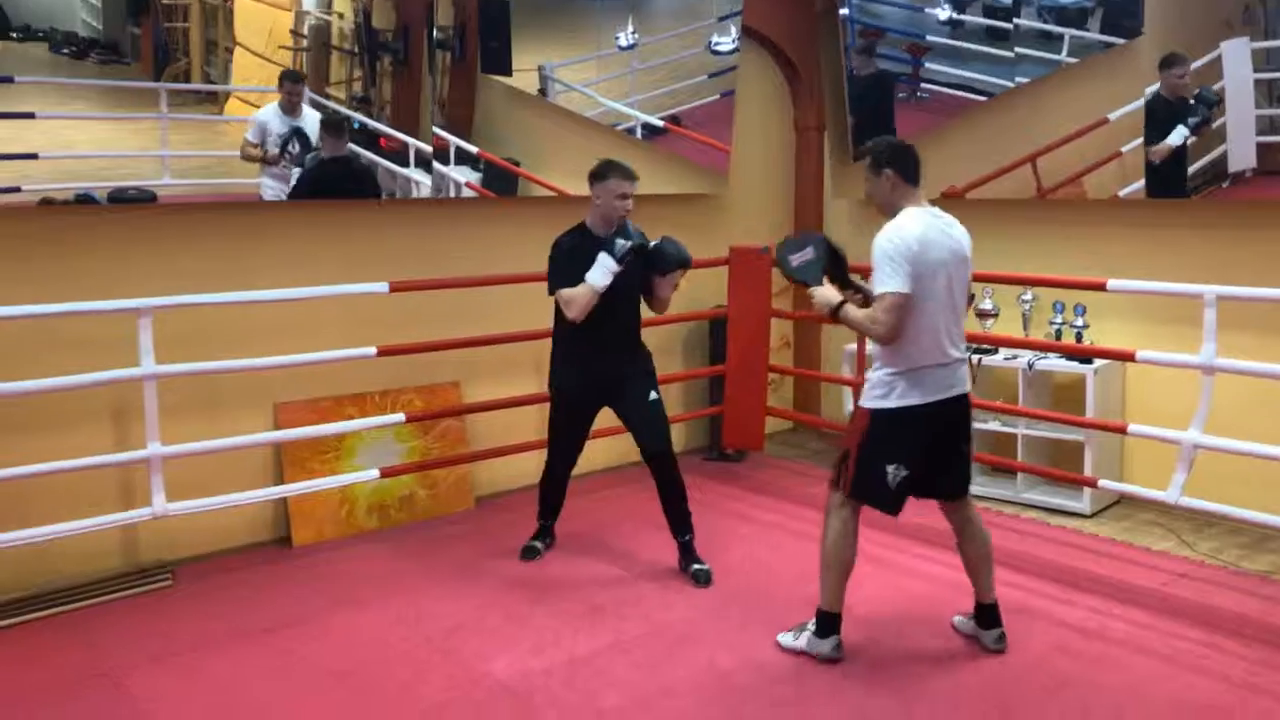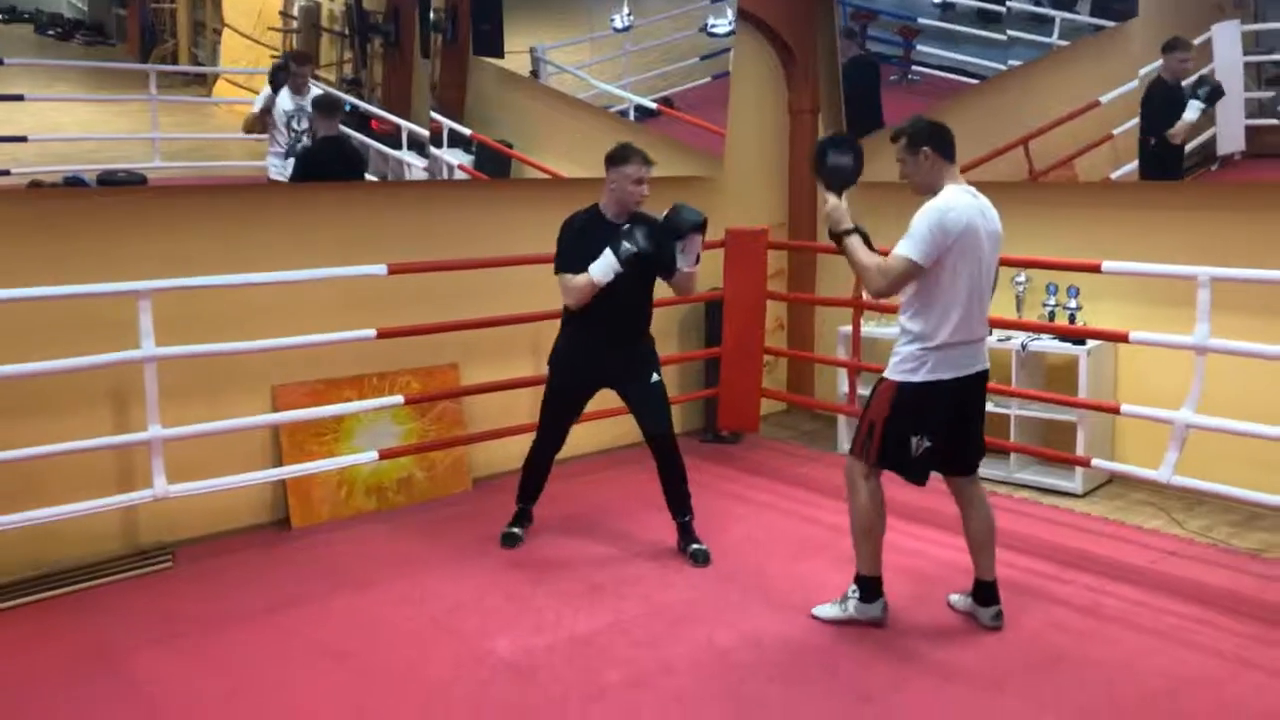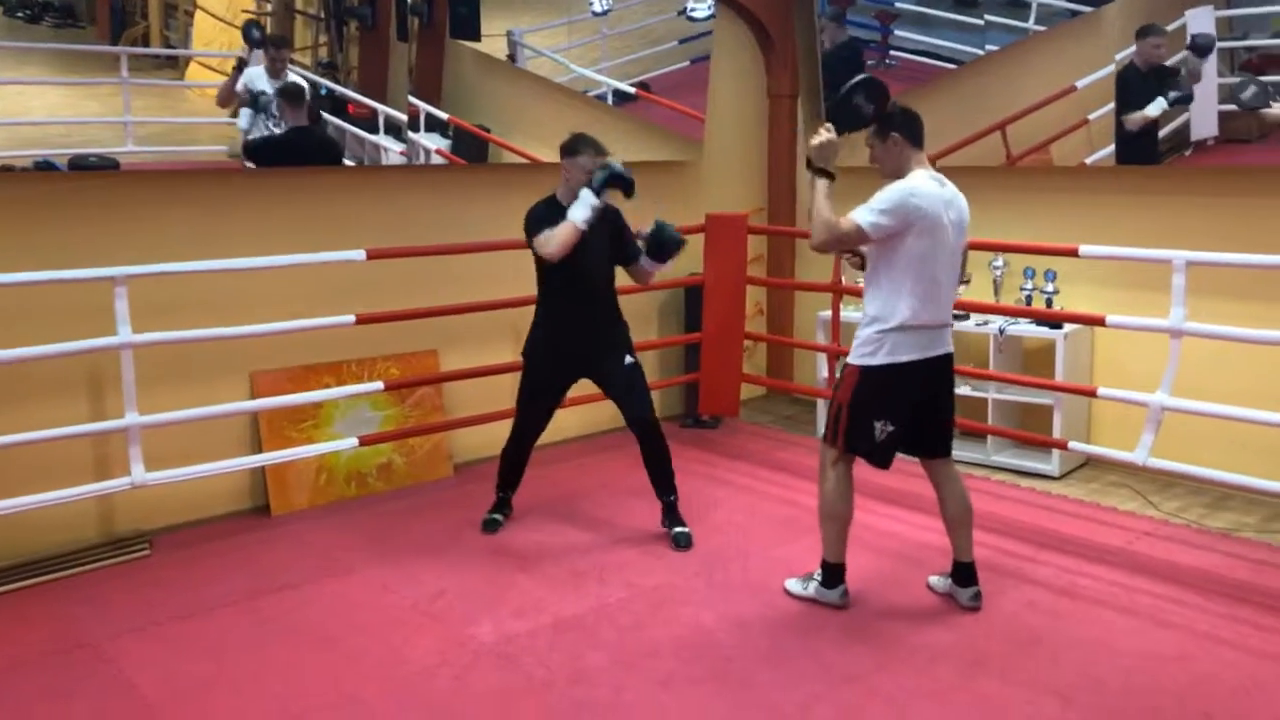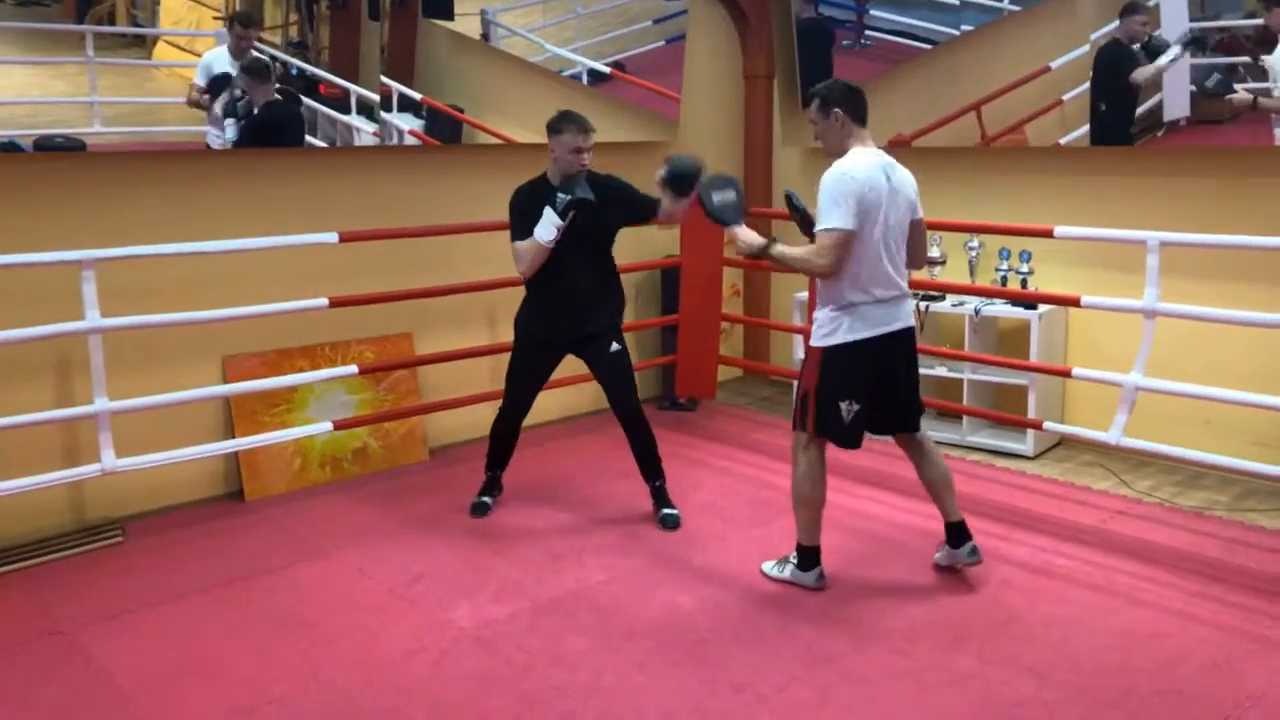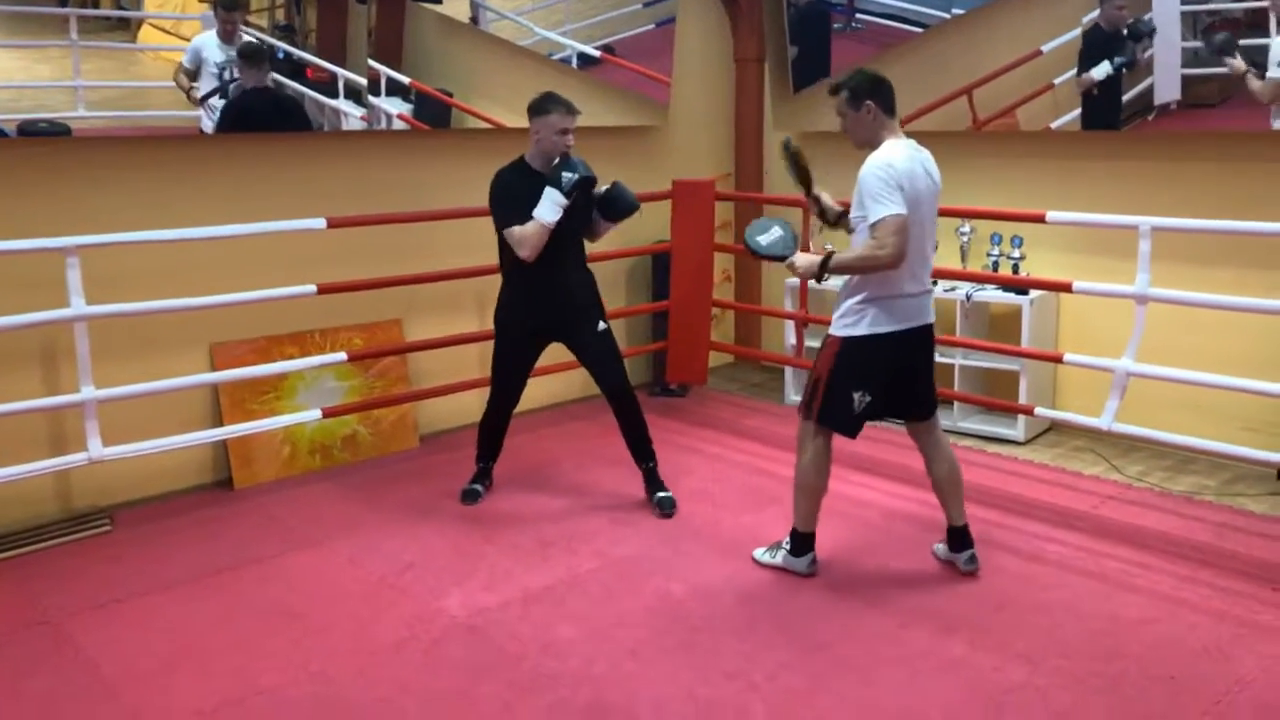
dt=0.3s
person 1, frame 1
left shoulder: (896, 237)
right shoulder: (955, 232)
left elbow: (884, 329)
left wrist: (836, 305)
left hip: (897, 398)
right hip: (951, 391)
left knee: (842, 502)
right knee: (958, 504)
left ankle: (825, 629)
right ankle: (987, 620)
person 1, frame 2
left shoulder: (939, 212)
right shoulder: (985, 211)
left elbow: (881, 284)
left wrist: (845, 228)
right wrist: (897, 264)
left hip: (921, 372)
right hip: (969, 368)
left knee: (862, 469)
right knee: (965, 480)
left ankle: (867, 595)
right ankle: (986, 597)
person 1, frame 3
left shoulder: (902, 197)
right shoulder: (954, 199)
left elbow: (824, 238)
left wrist: (822, 170)
left hip: (886, 355)
right hip: (936, 352)
left knee: (835, 458)
right knee: (939, 462)
left ankle: (831, 580)
right ankle: (965, 578)
person 1, frame 4
left shoulder: (843, 176)
right shoulder: (900, 175)
left elbow: (824, 264)
right elbow: (916, 255)
left wrist: (761, 245)
left hip: (846, 334)
right hip: (896, 326)
left knee: (809, 441)
right knee: (910, 435)
left ankle: (806, 562)
right ankle: (959, 538)
person 1, frame 5
left shoulder: (881, 167)
right shoulder: (922, 160)
left elbow: (887, 253)
left wrist: (820, 262)
right wrist: (842, 216)
left hip: (866, 327)
right hip: (915, 321)
left knee: (815, 428)
right knee: (925, 428)
left ankle: (799, 546)
right ankle: (960, 543)
person 2, frame 1
left shoulder: (638, 242)
right shoulder: (568, 245)
left elbow: (658, 306)
right elbow: (574, 310)
left wrist: (666, 277)
right wrist: (610, 261)
left hip: (631, 369)
right hip: (576, 374)
left knee: (661, 456)
right knee: (560, 458)
left ankle: (687, 548)
right ankle: (546, 528)
person 2, frame 2
left shoulder: (653, 230)
right shoulder: (578, 228)
left elbow: (684, 291)
right elbow: (572, 296)
left wrist: (690, 248)
right wrist: (613, 258)
left hip: (635, 354)
right hip: (579, 356)
left knee: (663, 439)
right knee: (549, 438)
left ankle: (685, 528)
right ankle: (522, 512)
person 2, frame 3
left shoulder: (610, 217)
right shoulder: (544, 212)
left elbow: (641, 276)
right elbow: (551, 250)
left wrist: (653, 257)
right wrist: (589, 197)
left hip: (608, 341)
right hip: (553, 346)
left knee: (645, 421)
right knee: (527, 428)
left ankle: (671, 510)
right ankle: (503, 499)
person 2, frame 4
left shoulder: (605, 189)
right shoulder: (527, 197)
left elbow: (665, 214)
right elbow: (525, 266)
left wrist: (683, 191)
right wrist: (556, 215)
left hip: (599, 321)
right hip: (542, 324)
left knee: (628, 407)
right knee: (513, 408)
left ankle: (659, 492)
right ankle: (491, 482)
person 2, frame 5
left shoulder: (577, 175)
right shoulder: (508, 182)
left elbow: (591, 234)
right elbow: (526, 248)
left wrist: (611, 213)
right wrist: (557, 194)
left hip: (579, 304)
right hip: (524, 311)
left knee: (618, 388)
right knee: (502, 398)
left ankle: (651, 476)
right ankle: (483, 471)
